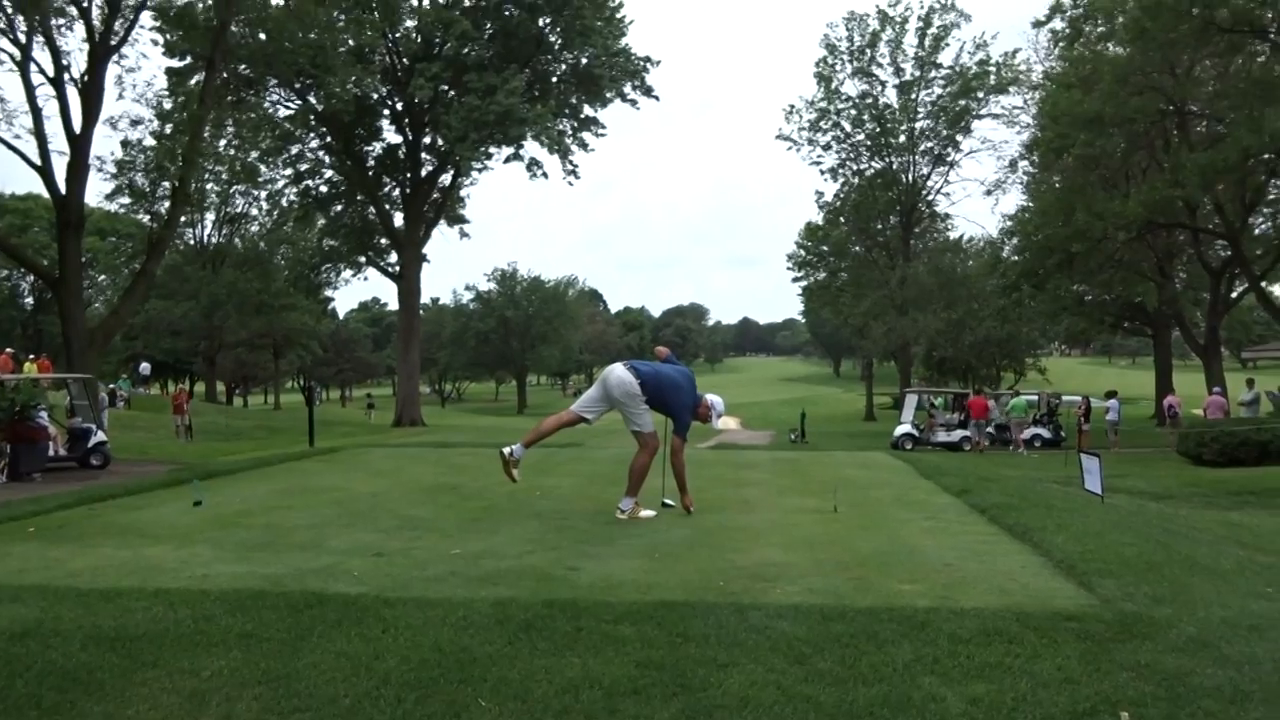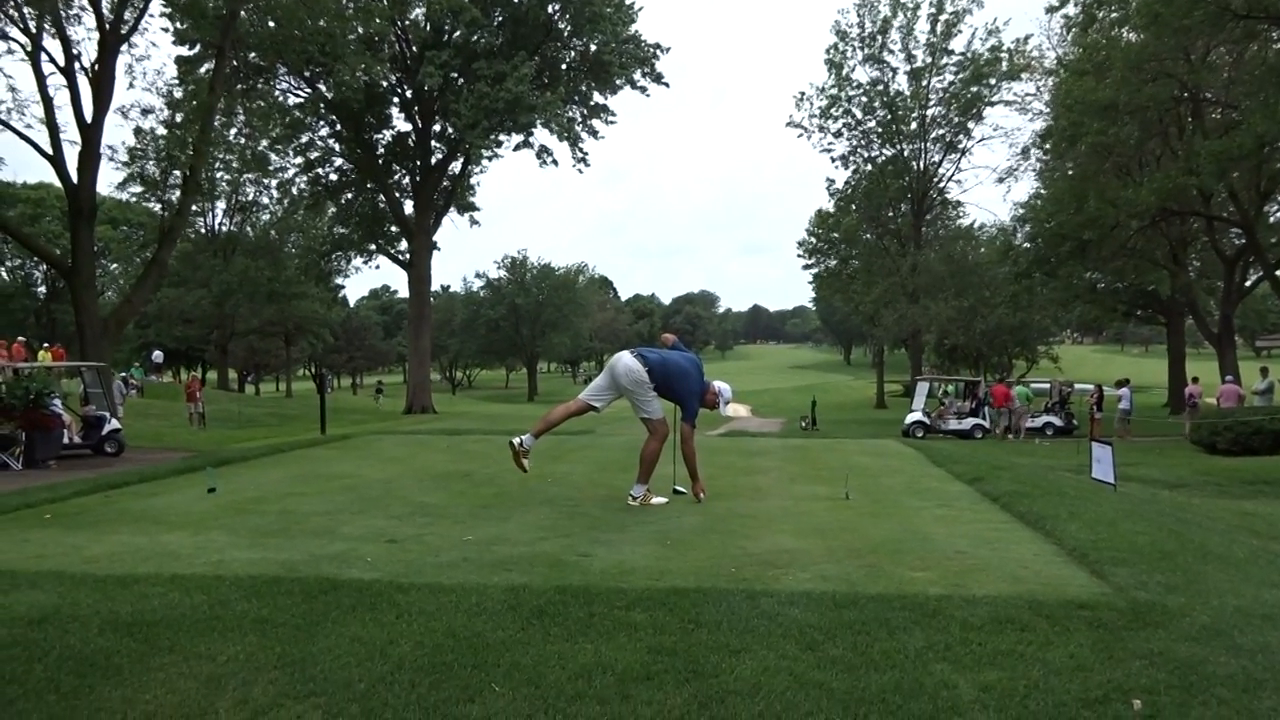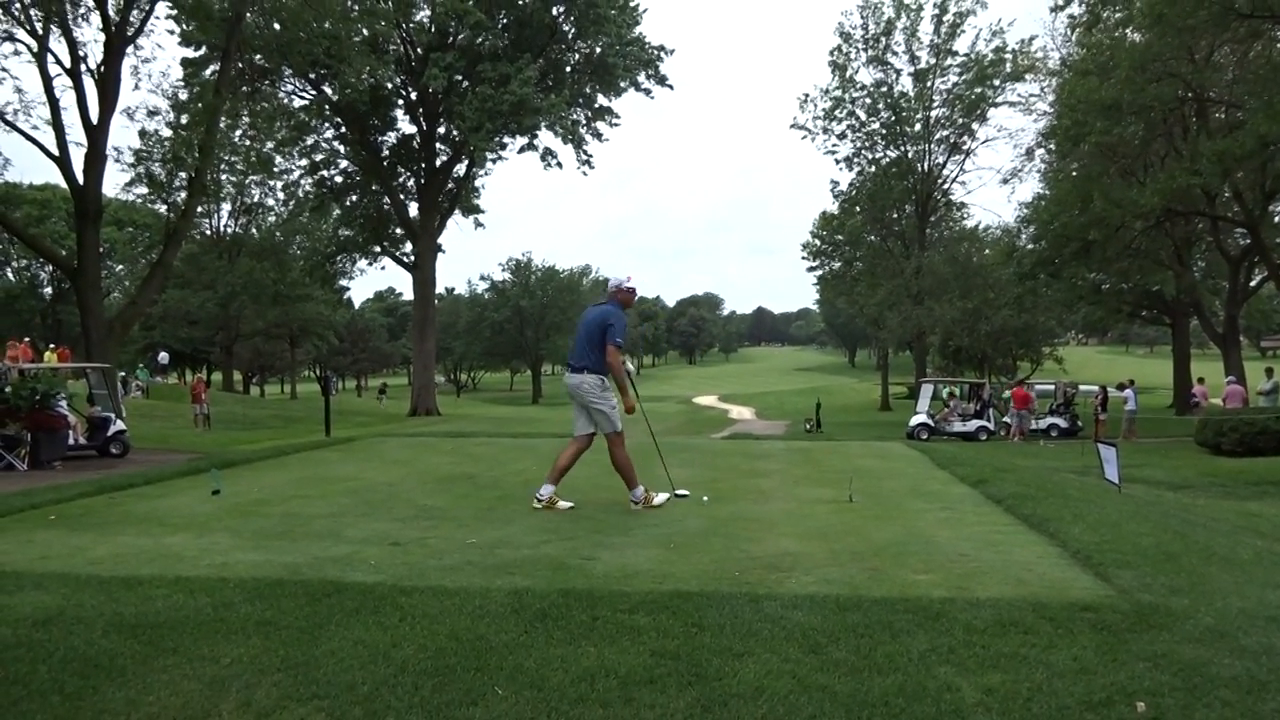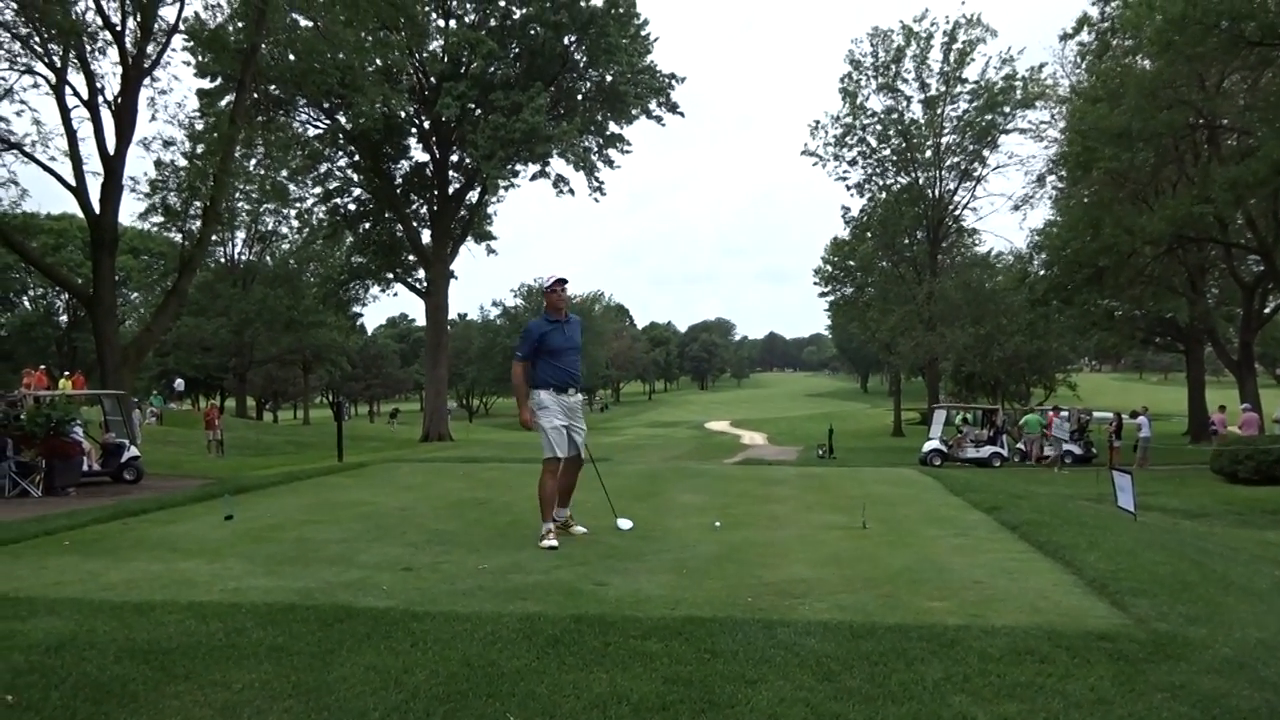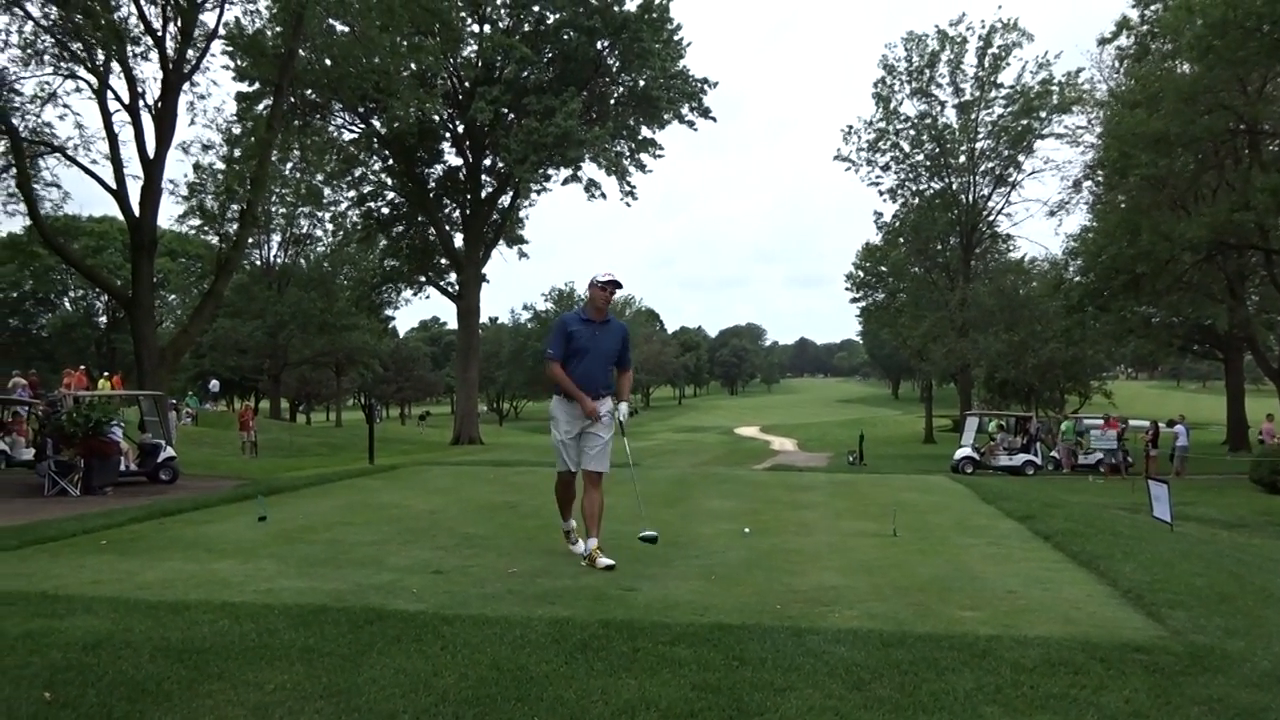
dt=1s
person 1, frame 1
left shoulder: (687, 376)
right shoulder: (685, 407)
left elbow: (659, 350)
right elbow: (676, 455)
right wrist: (684, 494)
left hip: (615, 372)
right hip: (628, 384)
left knee: (569, 417)
right knee: (649, 446)
left ankle: (516, 452)
right ankle: (627, 506)
person 1, frame 2
left shoulder: (695, 363)
right shoulder: (693, 393)
left elbow: (666, 337)
right elbow: (687, 443)
right wrist: (696, 481)
left hip: (622, 360)
right hip: (635, 372)
left knee: (578, 405)
right knee: (659, 432)
left ankle: (525, 442)
right ankle: (639, 493)
person 1, frame 3
left shoulder: (592, 310)
right shoulder: (616, 316)
right elbow: (611, 358)
left wrist: (620, 361)
right wrist: (626, 395)
left hip: (574, 378)
right hip: (591, 380)
left knee: (581, 440)
right knee: (615, 438)
left ankle: (545, 494)
right ankle: (639, 496)
person 1, frame 4
left shoulder: (576, 323)
right shoulder: (536, 327)
right elbow: (518, 367)
right wrist: (523, 407)
left hip: (573, 399)
right hip: (548, 400)
left knee: (575, 461)
right knee: (552, 464)
left ankle: (562, 515)
right ankle: (548, 528)
person 1, frame 5
left shoulder: (620, 329)
right shoulder: (566, 322)
left elbow: (625, 371)
right elbow: (553, 366)
left wrist: (623, 402)
right wrist: (582, 400)
left hip: (602, 409)
right hip: (568, 407)
left knee: (594, 479)
right knee: (566, 476)
left ankle: (592, 549)
right ankle: (568, 525)
